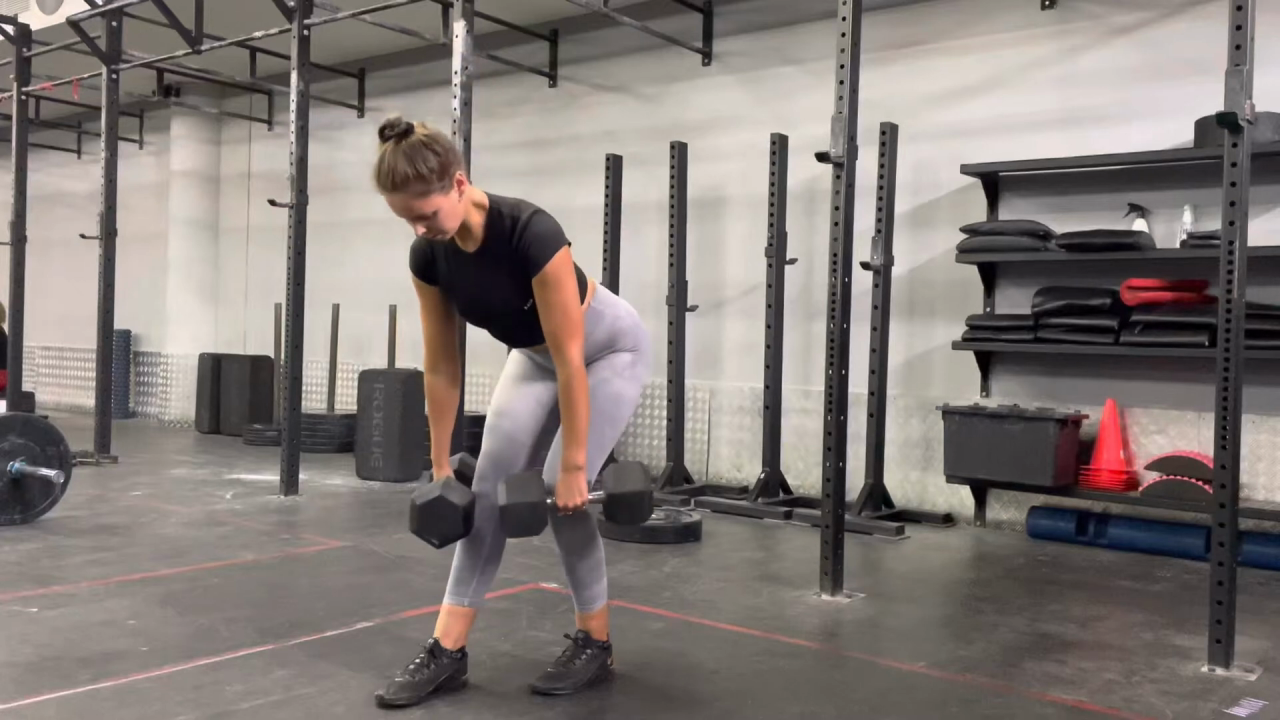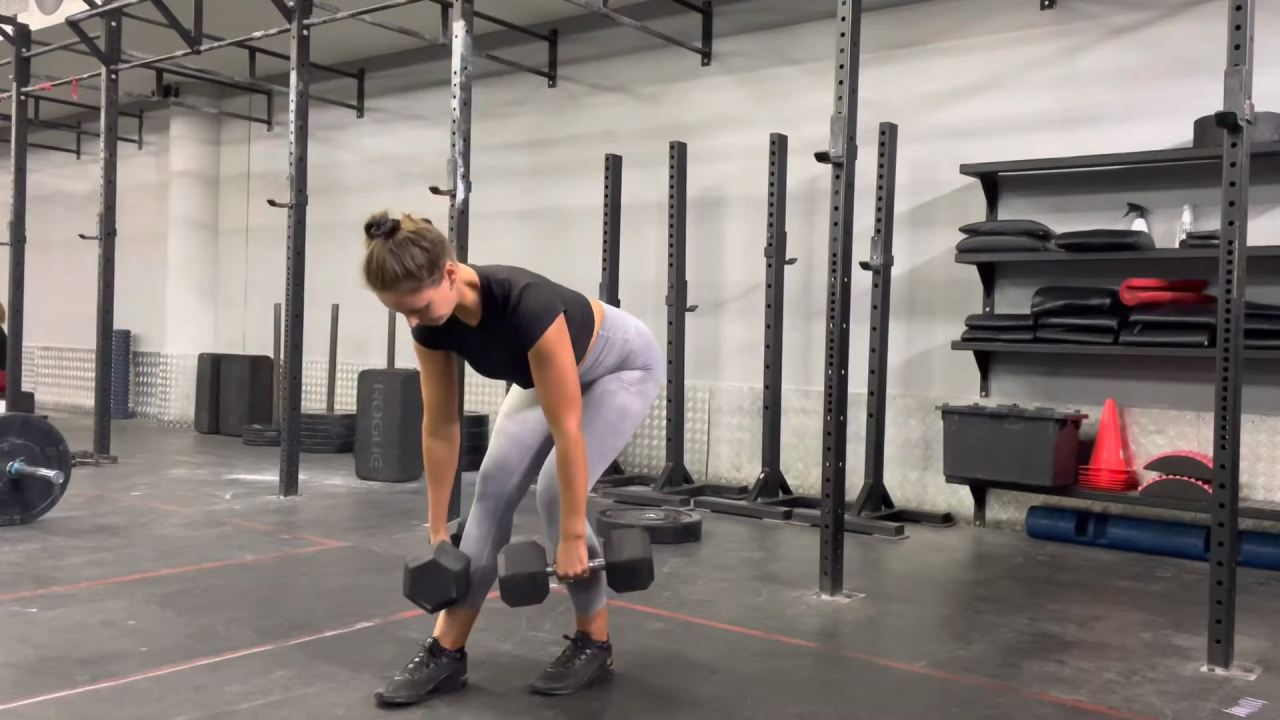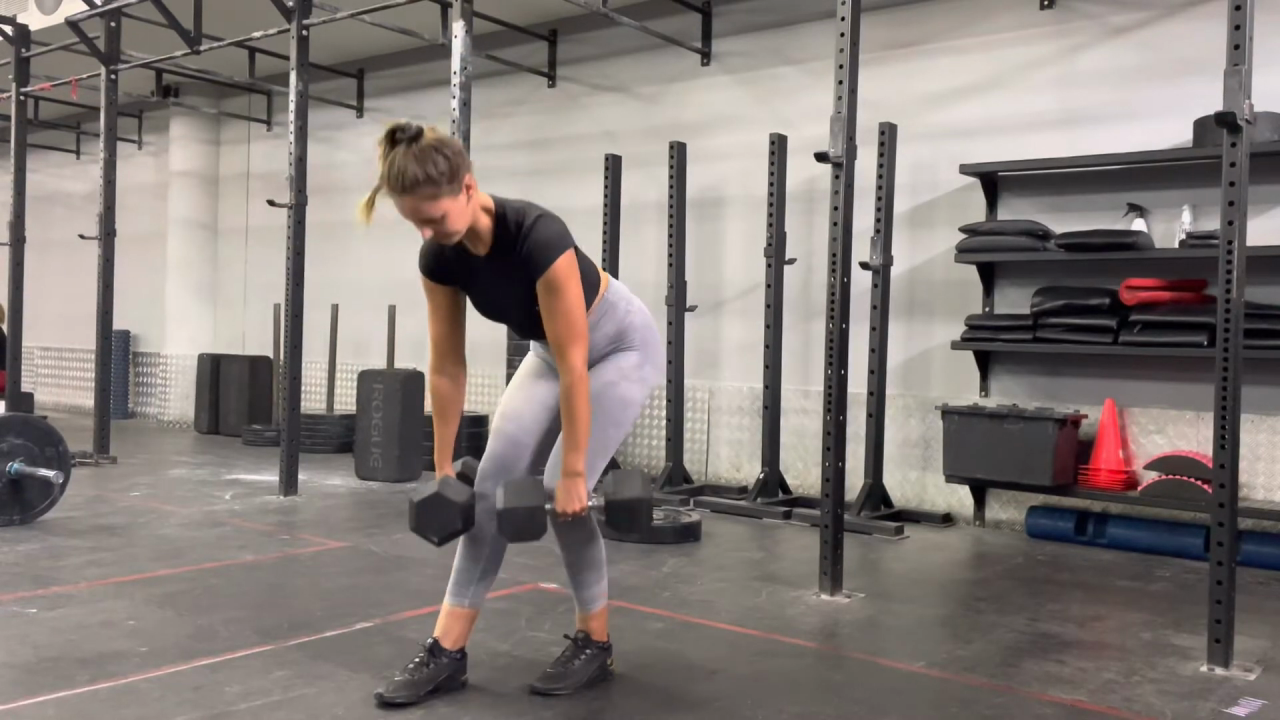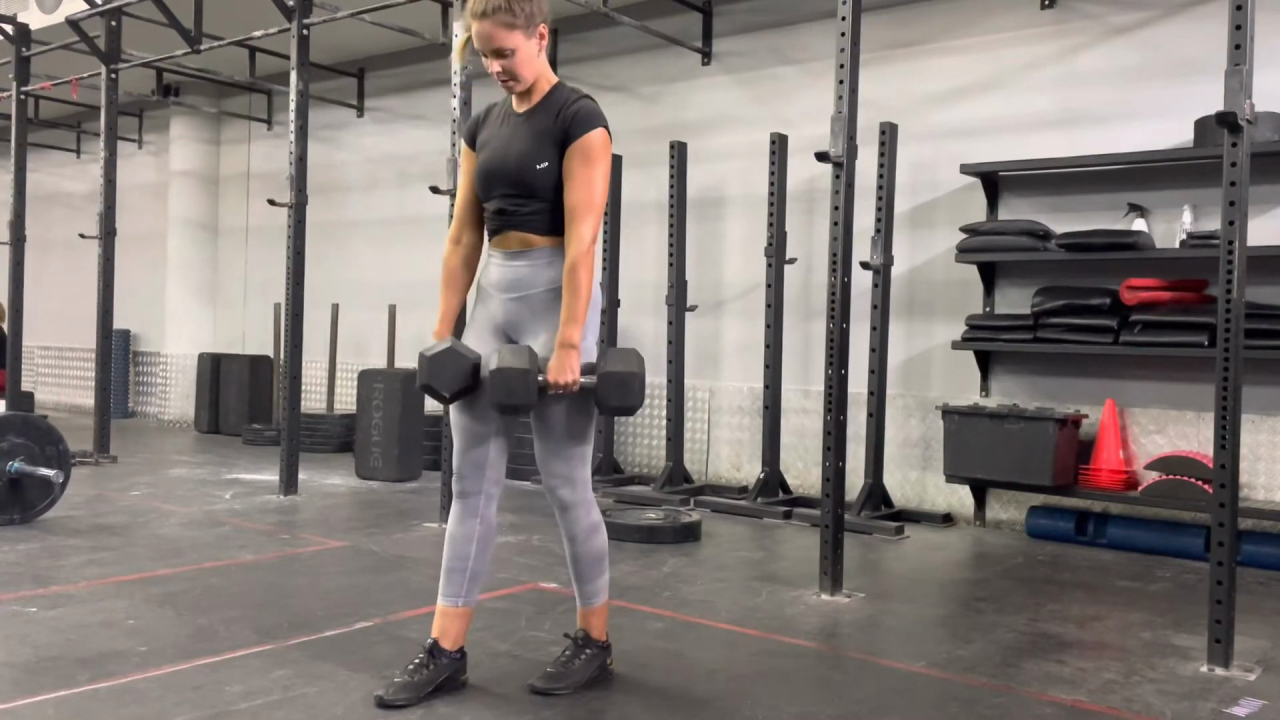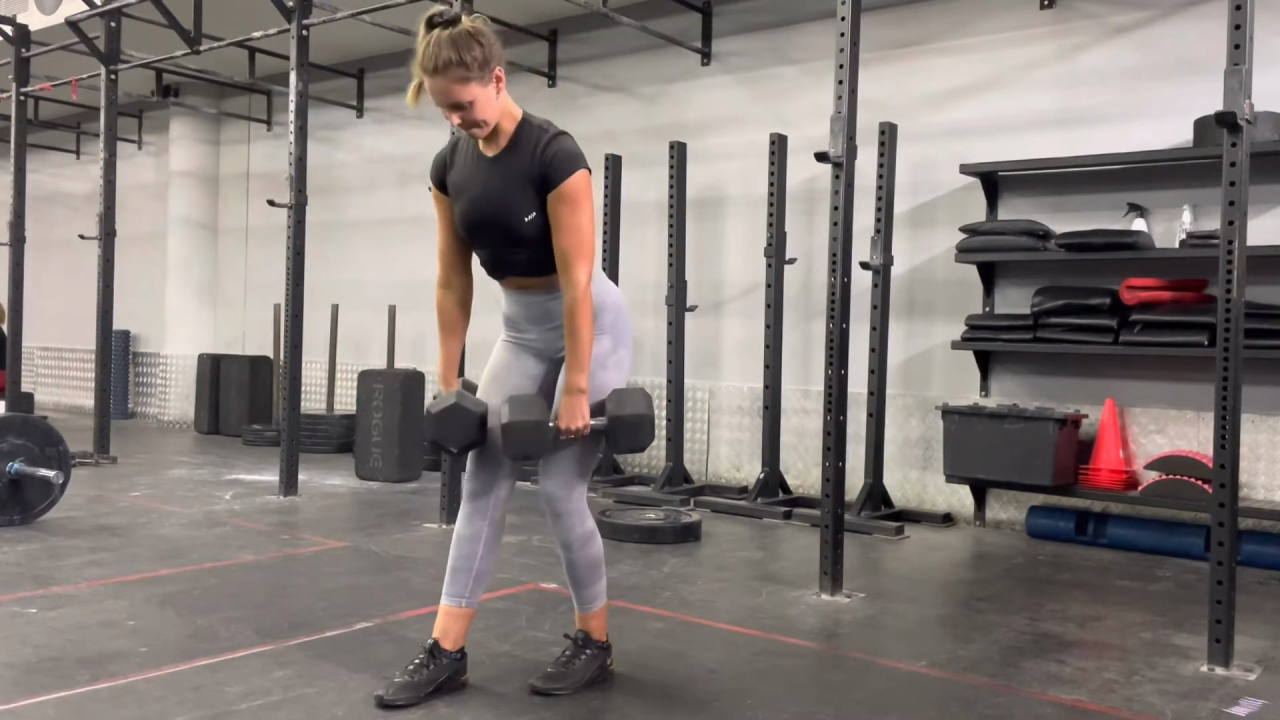
dt=1s
person 1, frame 1
left shoulder: (531, 232)
right shoulder: (428, 256)
left elbow: (571, 358)
right elbow: (441, 366)
left wrist: (573, 466)
right wrist: (440, 463)
left hip: (608, 349)
right hip: (534, 356)
left knee: (559, 494)
right knee: (488, 489)
left ankle: (594, 642)
right ankle: (447, 650)
person 1, frame 2
left shoulder: (526, 302)
right shoulder: (433, 323)
left elbow: (568, 431)
right elbow: (440, 428)
left wrist: (573, 537)
right wrist: (438, 530)
left hip: (622, 366)
right hip: (547, 373)
left knee: (554, 492)
right knee: (493, 486)
left ankle: (595, 644)
right ankle: (446, 651)
person 1, frame 3
left shoulder: (537, 236)
right shoulder: (440, 256)
left elbow: (574, 367)
right elbow: (447, 367)
left wrist: (573, 473)
right wrist: (443, 468)
left hip: (621, 347)
right hip: (547, 352)
left knee: (561, 493)
right knee: (492, 483)
left ankle: (595, 643)
right ankle: (448, 649)
person 1, frame 4
left shoulder: (579, 116)
right shoulder: (483, 124)
left elbow: (582, 238)
right elbow: (463, 235)
left wrist: (567, 345)
right wrist: (442, 332)
left hip: (554, 298)
right hip: (492, 302)
left knee: (566, 484)
right knee: (471, 481)
left ankle: (594, 641)
right ankle: (446, 649)
person 1, frame 5
left shoulder: (553, 153)
right shoulder: (449, 165)
left elbow: (577, 281)
right elbow: (452, 280)
left wrist: (576, 389)
right wrist: (449, 379)
left hip: (590, 324)
right hip: (520, 327)
left knee: (559, 489)
right knee: (482, 484)
left ankle: (594, 643)
right ankle: (446, 651)
